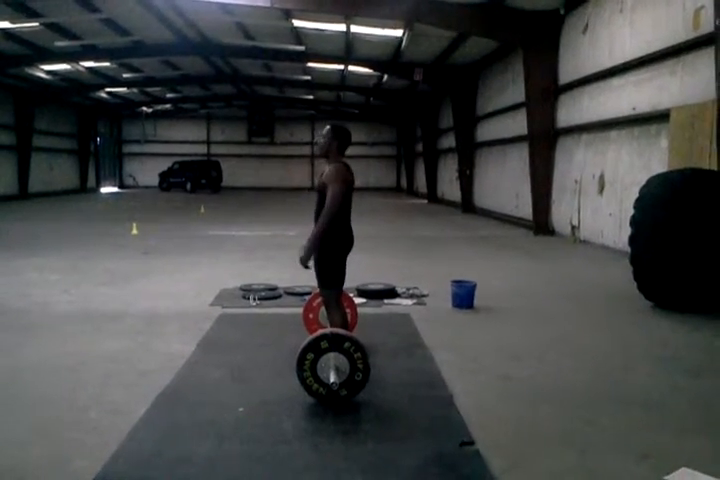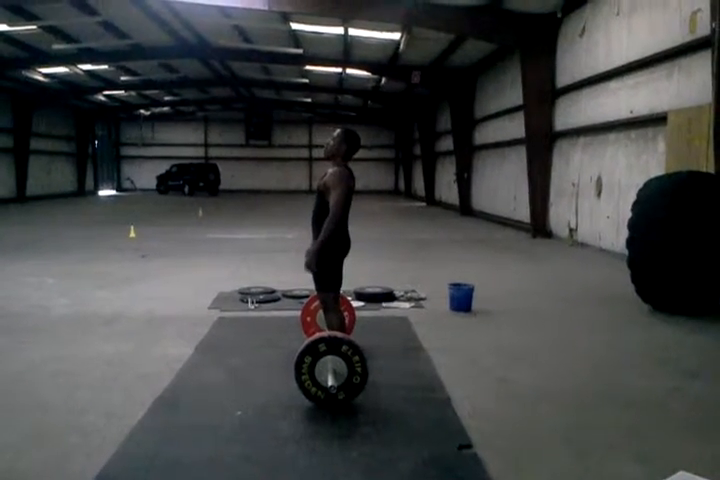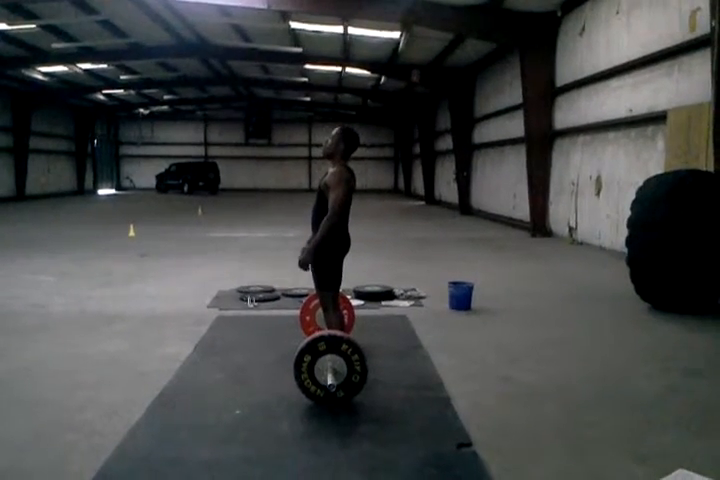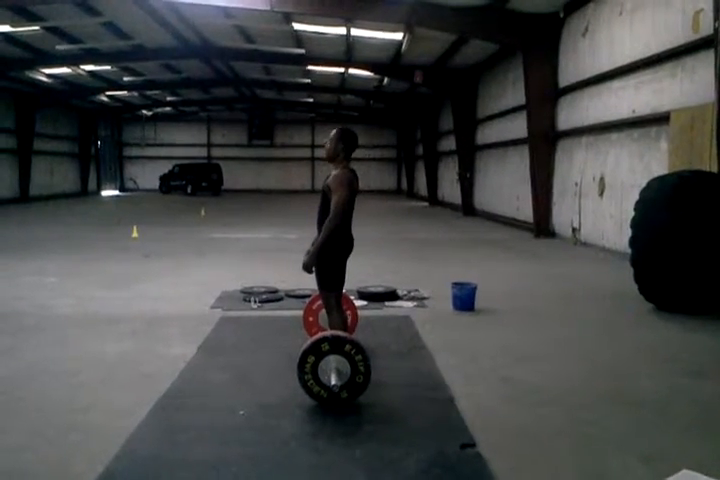
dt=0.5s
person 1, frame 1
left shoulder: (336, 171)
right shoulder: (335, 169)
left elbow: (329, 211)
left wrist: (310, 247)
right wrist: (312, 242)
left hip: (333, 241)
right hip: (332, 239)
left knee: (332, 299)
right knee: (331, 298)
person 1, frame 2
left shoulder: (338, 174)
right shoulder: (337, 172)
left elbow: (334, 216)
left wrist: (315, 251)
right wrist: (315, 246)
left hip: (330, 246)
right hip: (328, 244)
left knee: (330, 304)
right knee: (329, 302)
person 1, frame 3
left shoulder: (338, 174)
right shoulder: (336, 172)
left elbow: (333, 216)
left wrist: (310, 249)
right wrist: (311, 243)
left hip: (329, 245)
right hip: (327, 243)
left knee: (329, 304)
right knee: (330, 302)
person 1, frame 4
left shoulder: (341, 176)
right shoulder: (340, 174)
left elbow: (335, 218)
left wrist: (313, 254)
right wrist: (314, 247)
left hip: (333, 246)
right hip: (332, 244)
left knee: (332, 304)
right knee: (332, 302)
